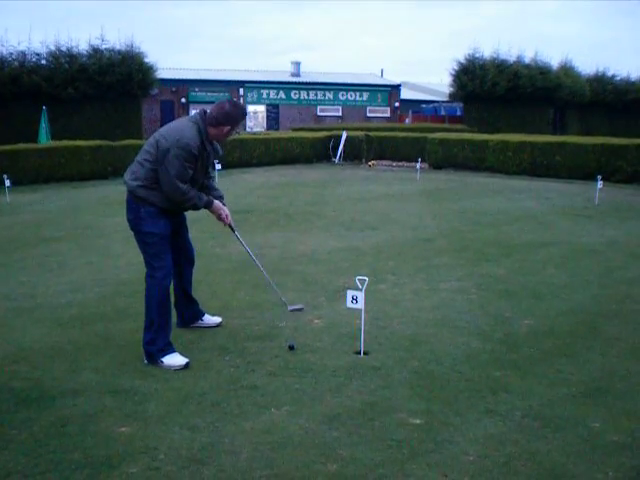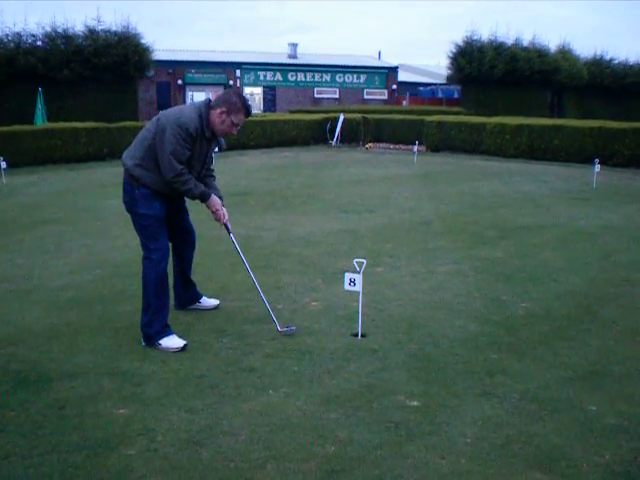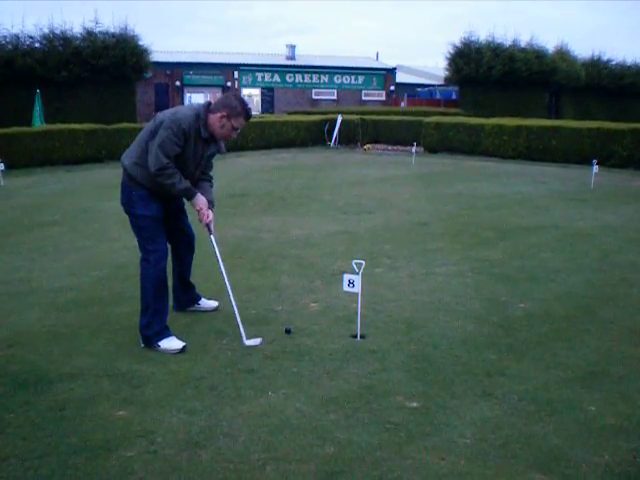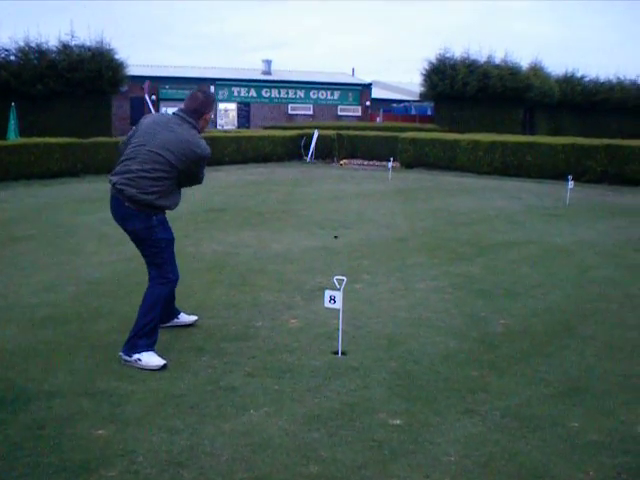
dt=1s
person 1, frame 1
left shoulder: (202, 135)
right shoulder: (184, 140)
left elbow: (204, 177)
right elbow: (176, 188)
left wrist: (219, 201)
right wrist: (209, 204)
left hip: (168, 204)
right hip: (147, 206)
left knee: (184, 259)
right knee: (161, 272)
left ankle: (189, 314)
right ankle: (156, 349)
person 1, frame 2
left shoulder: (210, 130)
right shoulder: (182, 122)
left elbow: (205, 171)
right elbow: (174, 171)
left wrist: (217, 201)
right wrist: (206, 197)
left hip: (168, 189)
right hip: (143, 189)
left knee: (185, 240)
right knee: (157, 254)
left ankle: (186, 296)
right ankle: (155, 331)
person 1, frame 3
left shoulder: (212, 137)
right shoulder: (179, 121)
left elbow: (203, 176)
right elbow: (159, 166)
left wrist: (207, 204)
right wrist: (193, 195)
left hip: (168, 192)
right hip: (141, 191)
left knee: (185, 242)
right knee: (155, 256)
left ankle: (185, 298)
right ankle: (153, 333)
person 1, frame 4
left shoulder: (152, 119)
right shoulder: (198, 147)
left elbow: (124, 147)
right elbow: (191, 179)
left hip: (119, 199)
right hip: (144, 211)
left knee: (161, 261)
right knee: (165, 275)
left ankle: (166, 313)
right ankle: (136, 348)
